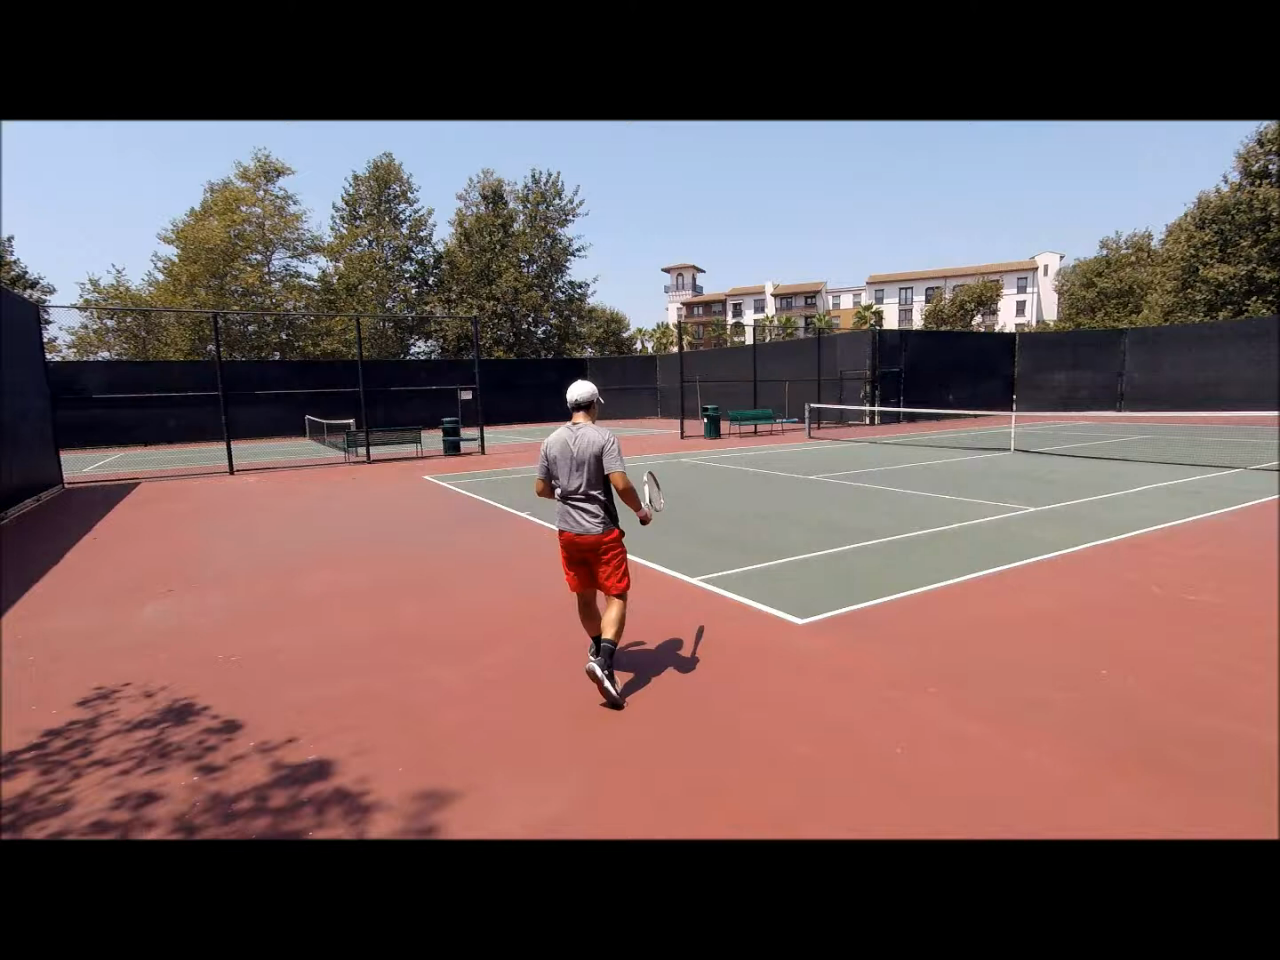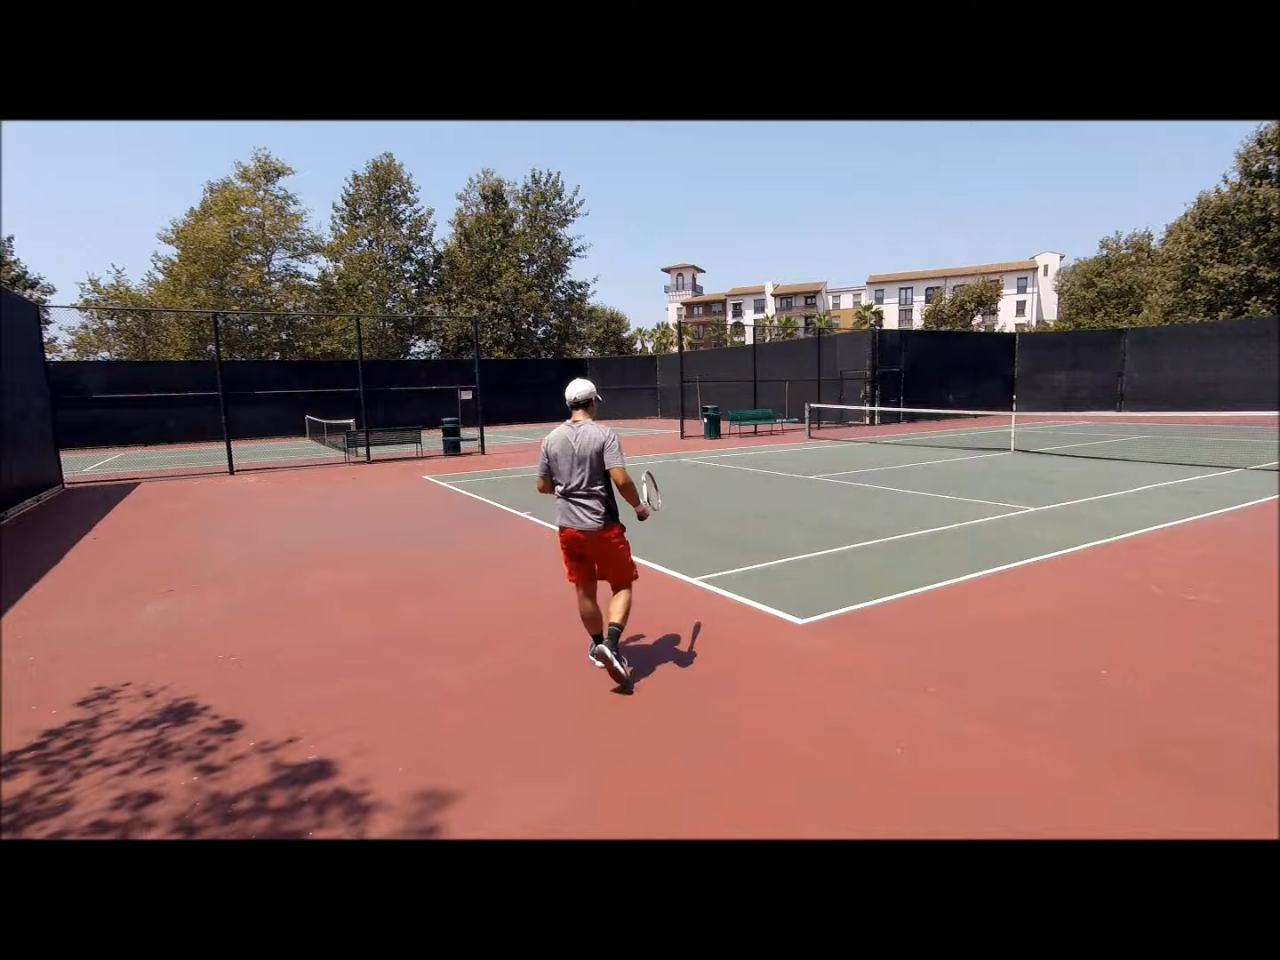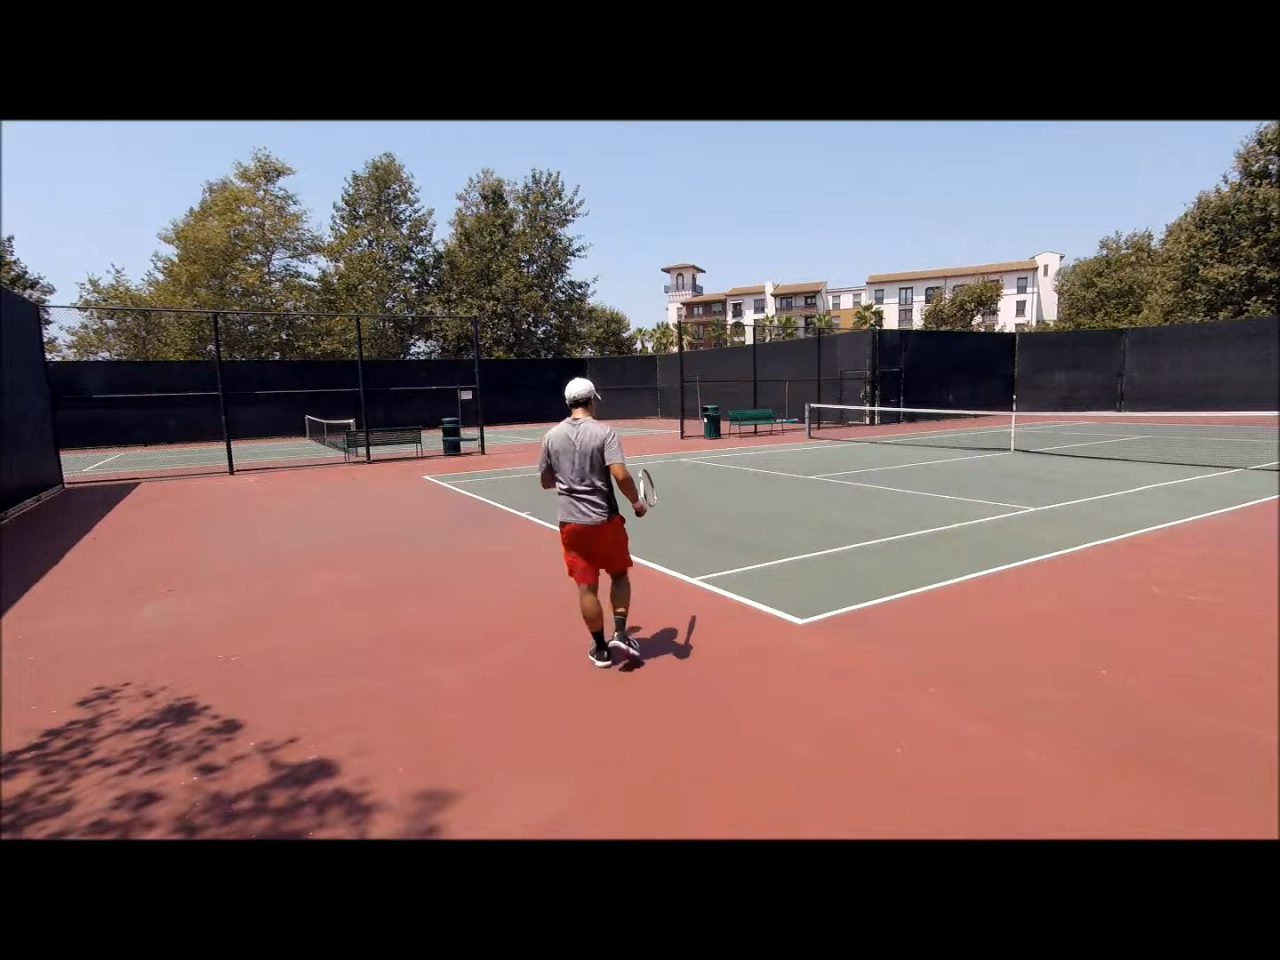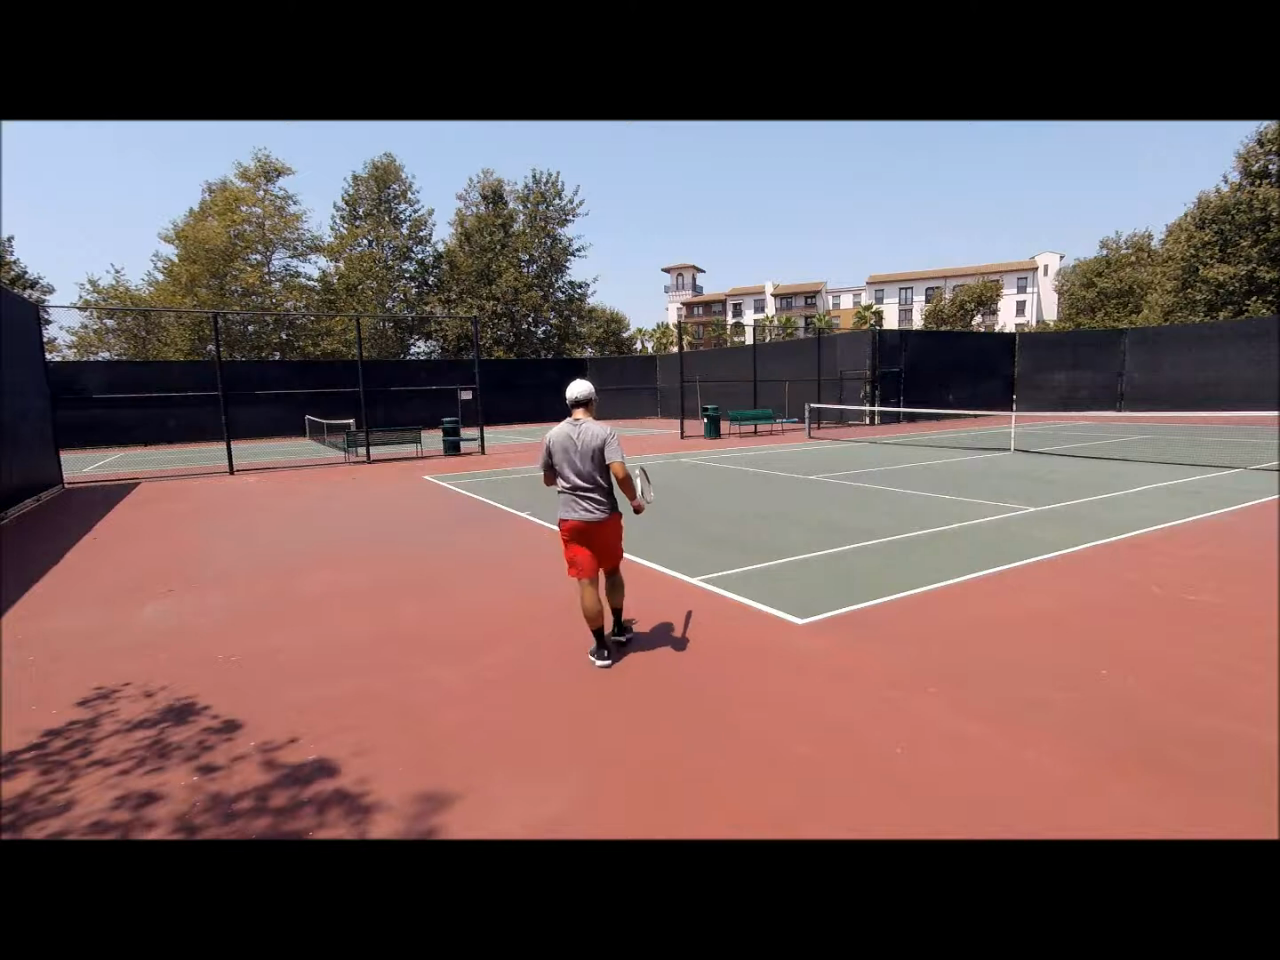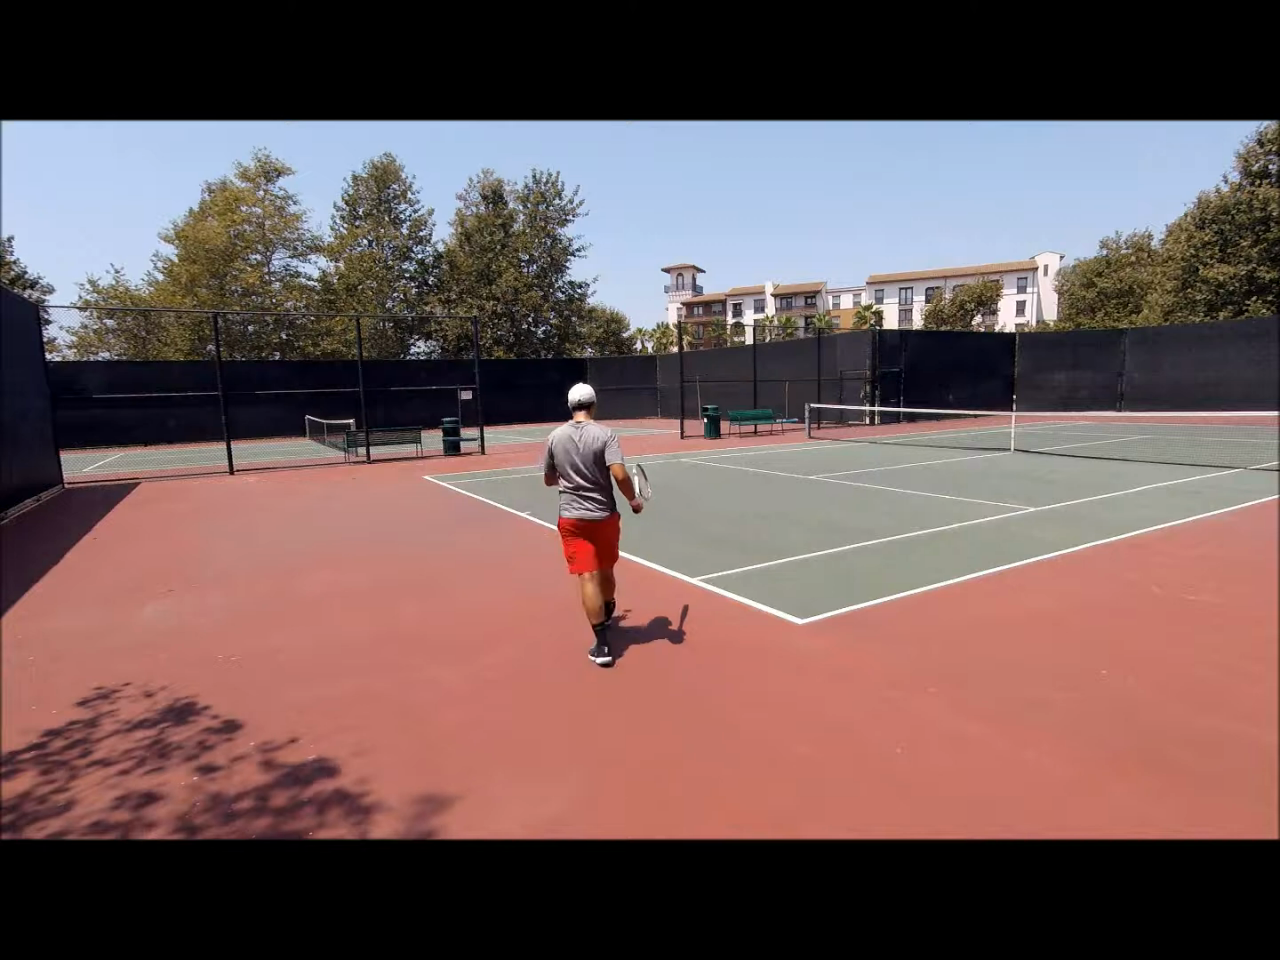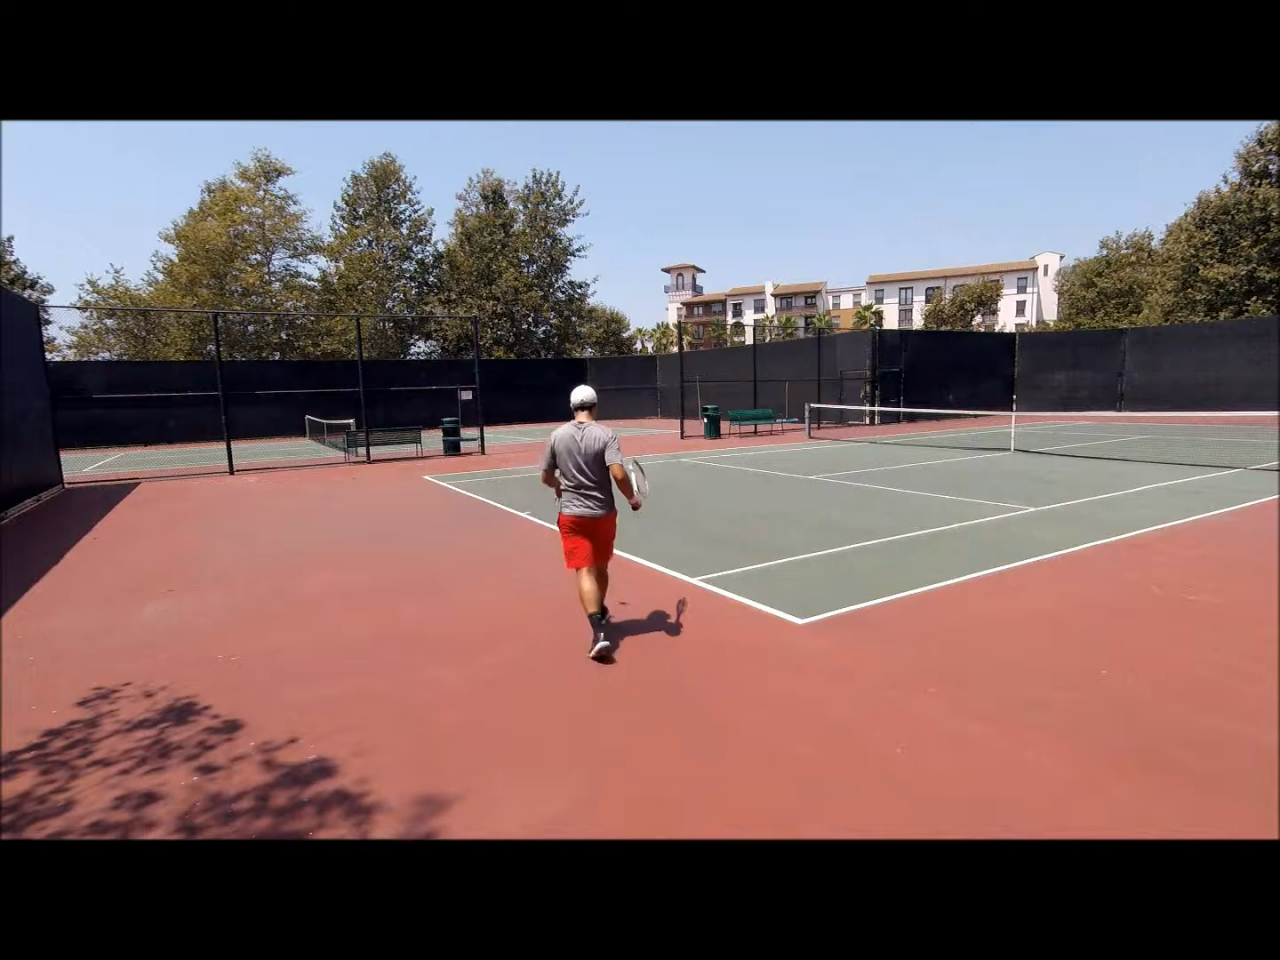
dt=0.1s
person 1, frame 1
left shoulder: (551, 441)
right shoulder: (604, 437)
left elbow: (541, 490)
right elbow: (621, 485)
right wrist: (640, 510)
left hip: (568, 531)
right hip: (602, 530)
left knee: (584, 595)
right knee: (617, 598)
left ankle: (597, 649)
right ankle: (603, 658)
person 1, frame 2
left shoulder: (551, 439)
right shoulder: (604, 434)
left elbow: (543, 486)
right elbow: (620, 480)
right wrist: (638, 505)
left hip: (569, 527)
right hip: (604, 526)
left knee: (585, 591)
right knee: (622, 586)
left ankle: (599, 646)
right ankle: (611, 644)
person 1, frame 3
left shoulder: (552, 436)
right shoulder: (604, 432)
left elbow: (545, 483)
right elbow: (620, 475)
right wrist: (636, 502)
left hip: (570, 522)
right hip: (605, 519)
left knee: (586, 586)
right knee: (619, 575)
left ankle: (601, 648)
right ankle: (620, 634)
person 1, frame 4
left shoulder: (553, 435)
right shoulder: (604, 432)
left elbow: (548, 479)
right elbow: (620, 474)
right wrist: (635, 500)
left hip: (570, 519)
right hip: (605, 516)
left knee: (587, 582)
right knee: (612, 571)
left ankle: (601, 647)
right ankle: (618, 627)
person 1, frame 5
left shoulder: (555, 437)
right shoulder: (606, 434)
left elbow: (549, 480)
right elbow: (620, 475)
right wrist: (633, 500)
left hip: (572, 517)
right hip: (604, 515)
left knee: (588, 578)
right knee: (605, 571)
left ankle: (601, 644)
right ankle: (607, 613)
person 1, frame 6
left shoulder: (557, 436)
right shoulder: (606, 435)
left elbow: (546, 477)
right elbow: (619, 475)
right wrist: (632, 498)
left hip: (571, 515)
right hip: (603, 512)
left knee: (585, 573)
right knee: (600, 567)
left ankle: (599, 633)
right ankle: (599, 612)
